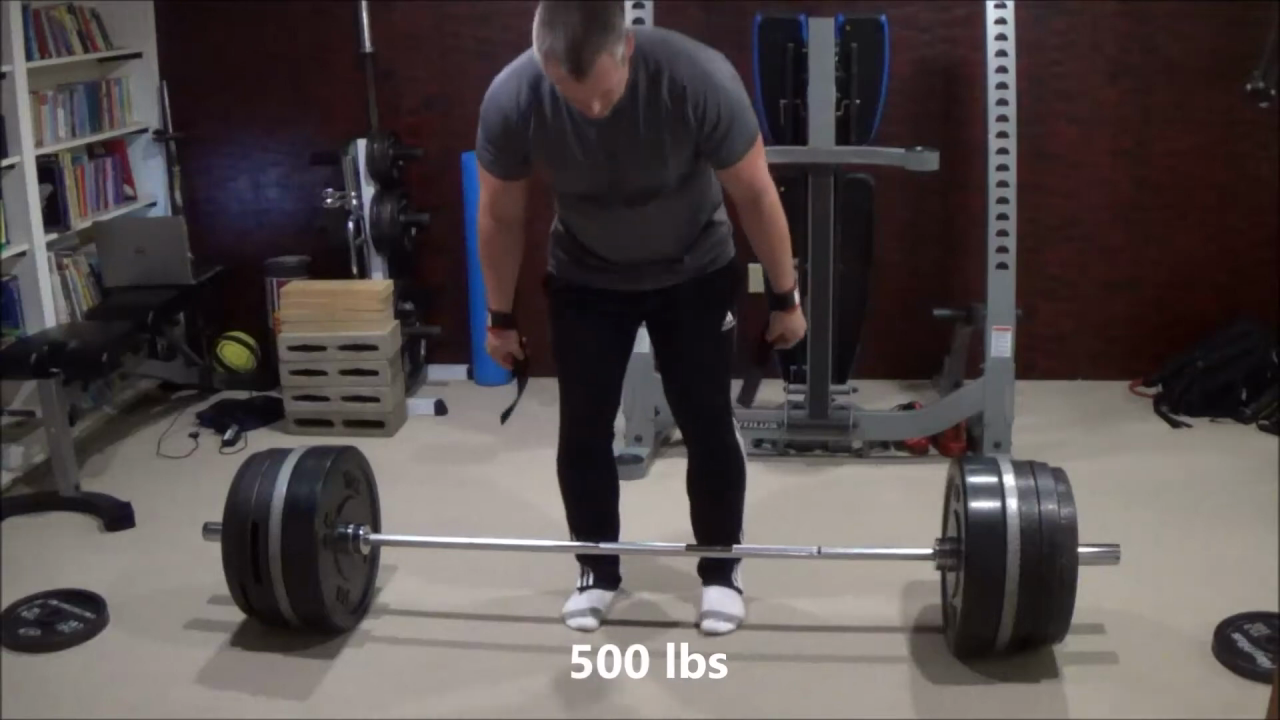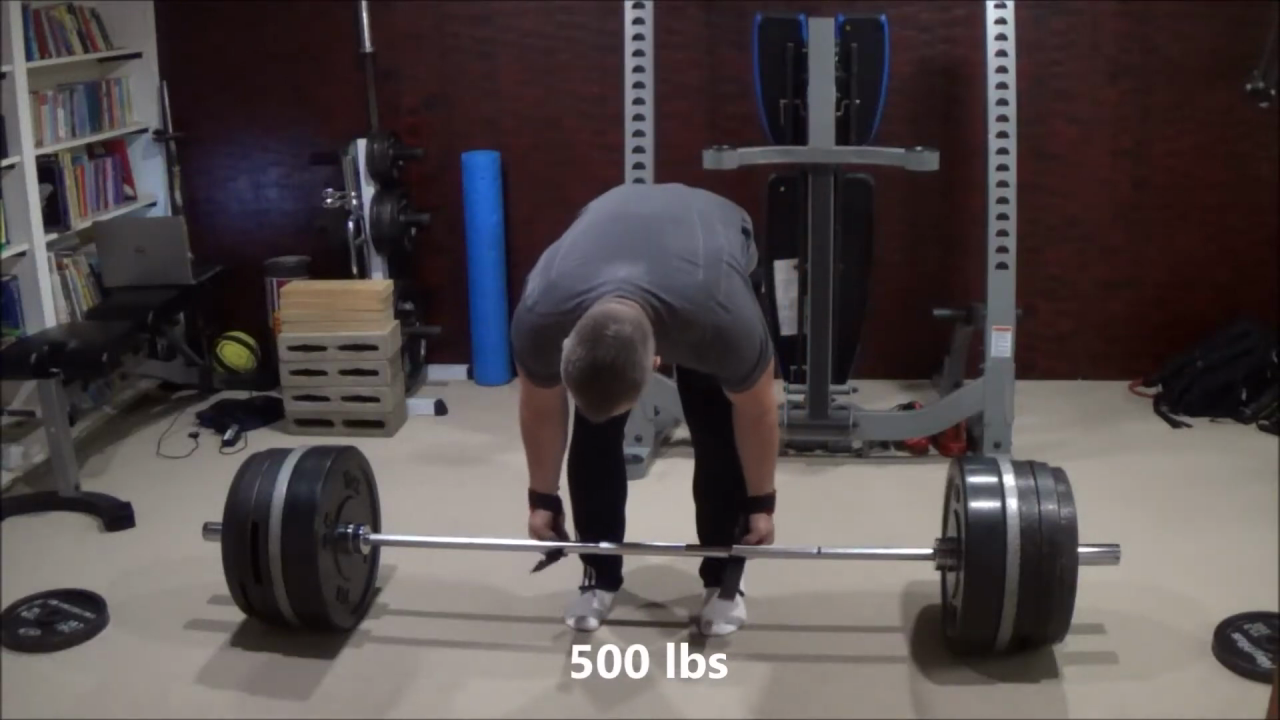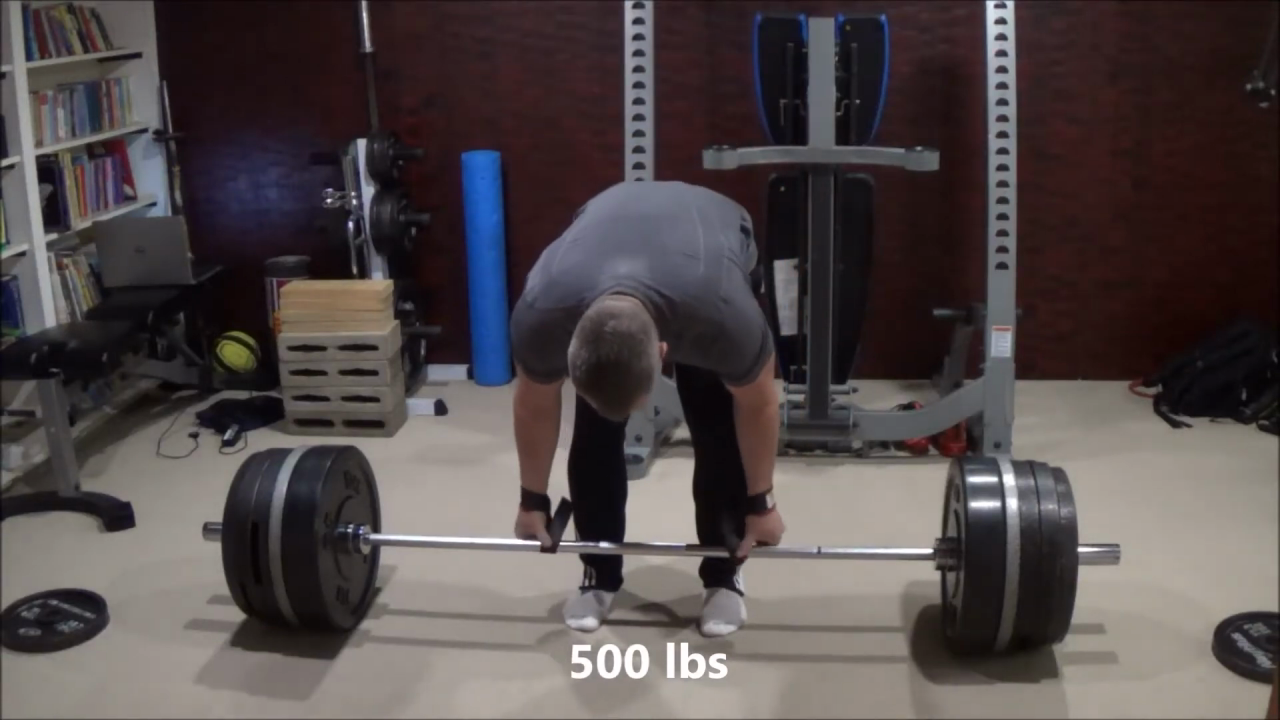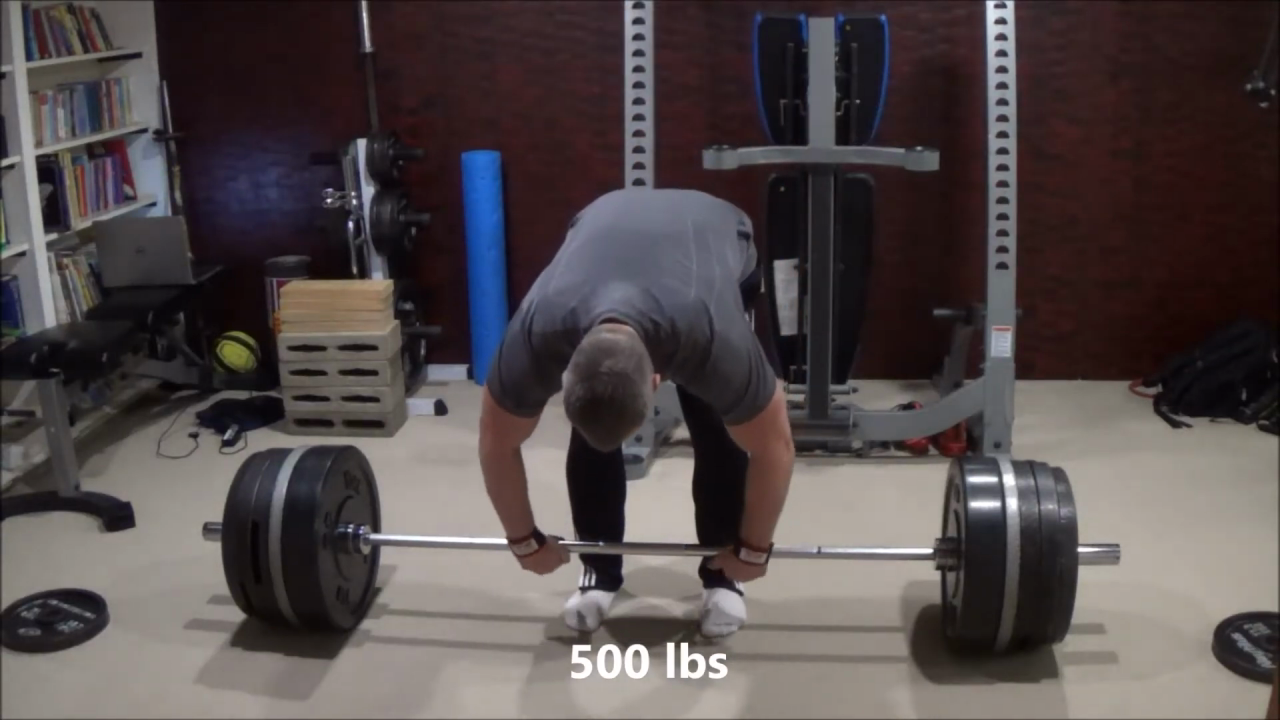
dt=1s
person 1, frame 1
left shoulder: (697, 77)
right shoulder: (509, 102)
left elbow: (755, 196)
right elbow: (501, 216)
left wrist: (785, 298)
right wrist: (502, 317)
left hip: (696, 272)
right hip: (583, 278)
left knee: (708, 424)
right knee: (583, 428)
left ankle: (721, 571)
right ankle: (597, 572)
person 1, frame 2
left shoulder: (723, 319)
right shoulder: (540, 317)
left elbow: (757, 411)
right elbow: (541, 411)
left wrist: (762, 501)
right wrist: (542, 499)
left knee: (718, 430)
right knee: (593, 432)
left ankle: (723, 575)
right ankle: (600, 572)
person 1, frame 3
left shoulder: (723, 313)
right shoulder: (540, 315)
left elbow: (757, 405)
right elbow: (536, 406)
left wrist: (760, 501)
right wrist: (534, 499)
left knee: (717, 429)
right knee: (594, 430)
left ankle: (722, 574)
right ankle: (599, 572)
person 1, frame 4
left shoulder: (716, 342)
right shoulder: (536, 338)
left elbow: (773, 450)
right elbow: (497, 445)
left wrist: (752, 551)
right wrist: (526, 542)
left knee: (716, 430)
right knee: (589, 436)
left ankle: (720, 575)
right ankle: (599, 569)
